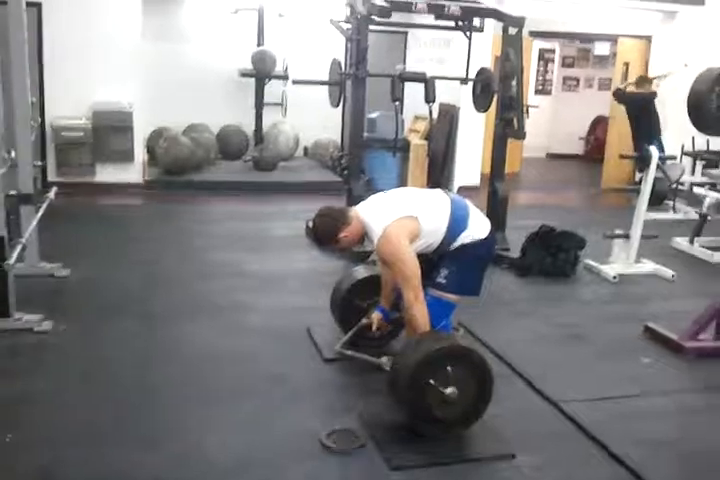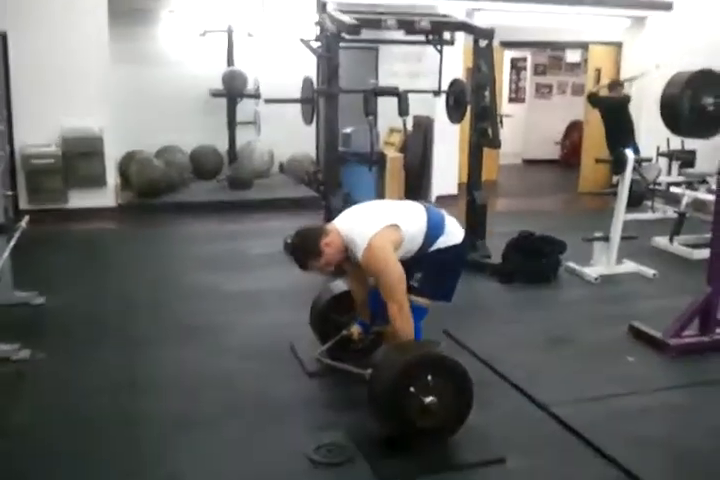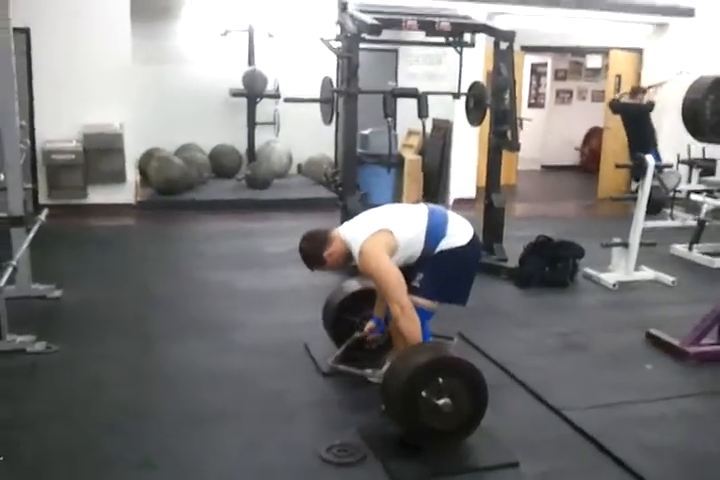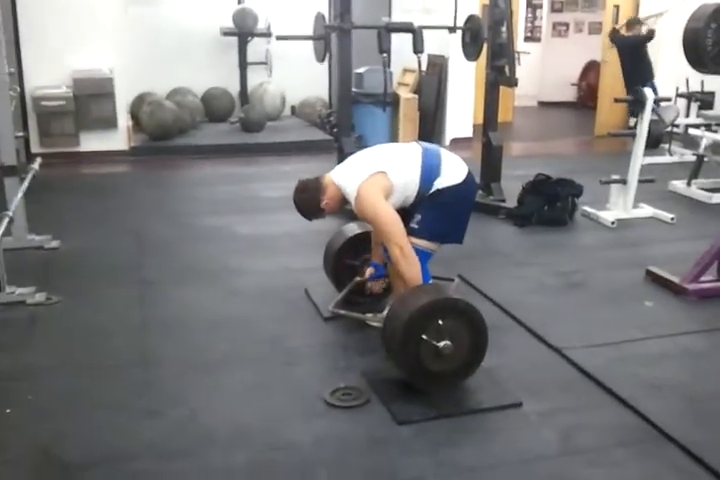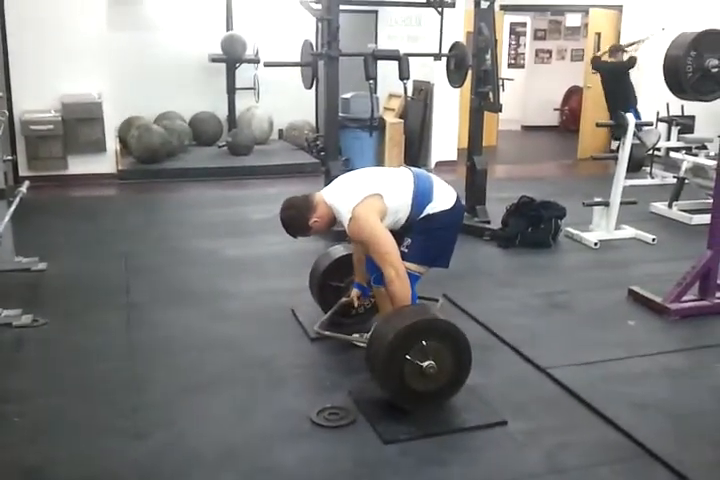
dt=1s
person 1, frame 1
left shoulder: (388, 236)
right shoulder: (366, 212)
left elbow: (414, 296)
right elbow: (390, 265)
right wrist: (383, 308)
left hip: (473, 237)
right hip: (447, 227)
left knee: (432, 313)
right knee: (407, 291)
person 1, frame 2
left shoulder: (372, 248)
right shoulder: (340, 231)
left elbow: (398, 307)
right elbow: (357, 281)
right wrist: (363, 322)
left hip: (445, 243)
right hip: (418, 234)
left knee: (405, 315)
right knee: (379, 301)
person 1, frame 3
left shoulder: (368, 251)
right shoulder: (353, 232)
left elbow: (401, 307)
right elbow: (387, 282)
right wrist: (378, 319)
left hip: (457, 245)
right hip: (438, 236)
left knee: (415, 314)
right knee: (395, 297)
person 1, frame 4
left shoulder: (364, 195)
right shoulder: (346, 175)
left elbow: (401, 249)
right elbow: (381, 223)
right wrist: (377, 264)
left hip: (452, 183)
right hip: (433, 175)
left knee: (412, 256)
right knee: (392, 243)
person 1, frame 5
left shoulder: (358, 216)
right shoulder: (335, 194)
left elbow: (394, 271)
right elbow: (360, 242)
right wrist: (360, 284)
left hip: (440, 209)
right hip: (415, 199)
left knee: (401, 278)
right knee: (376, 266)
